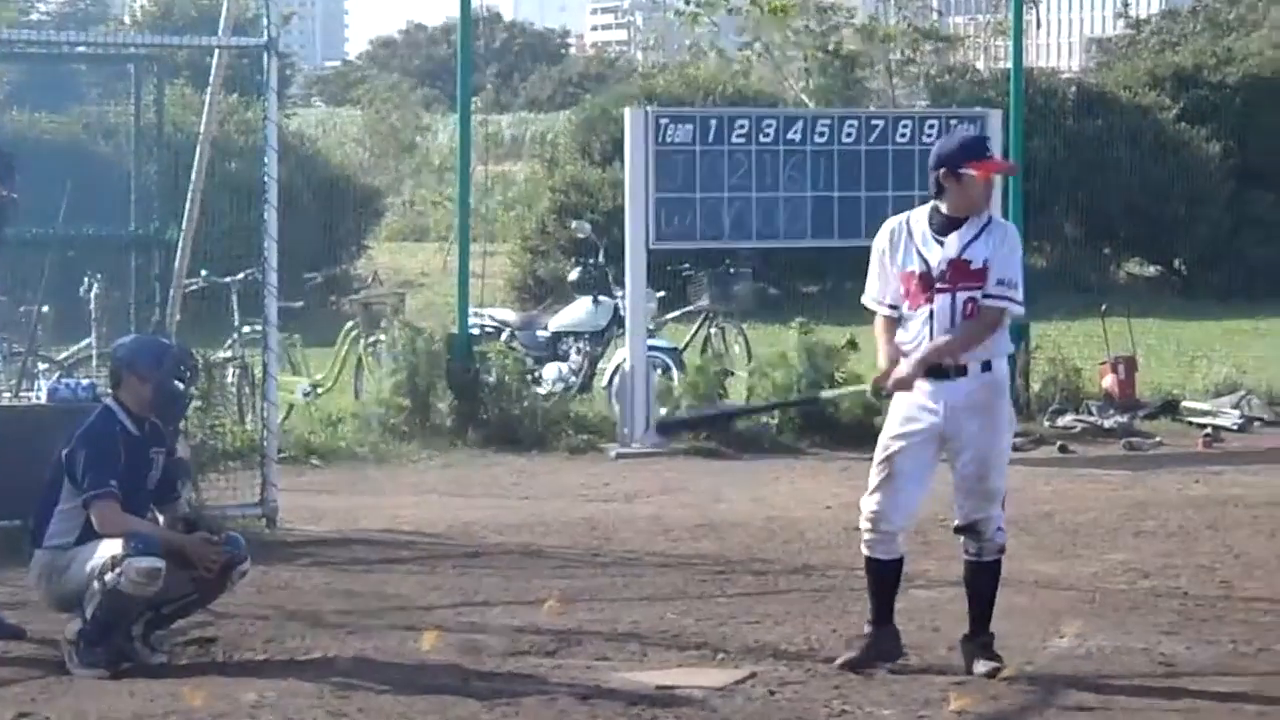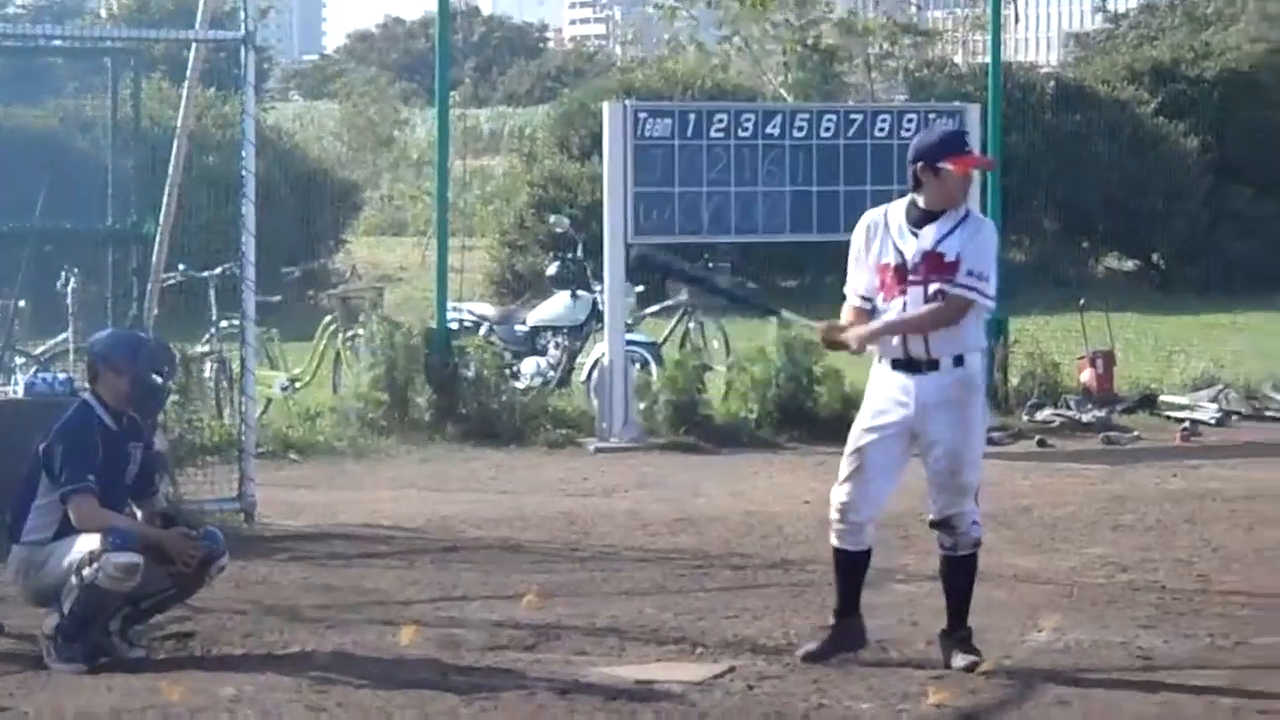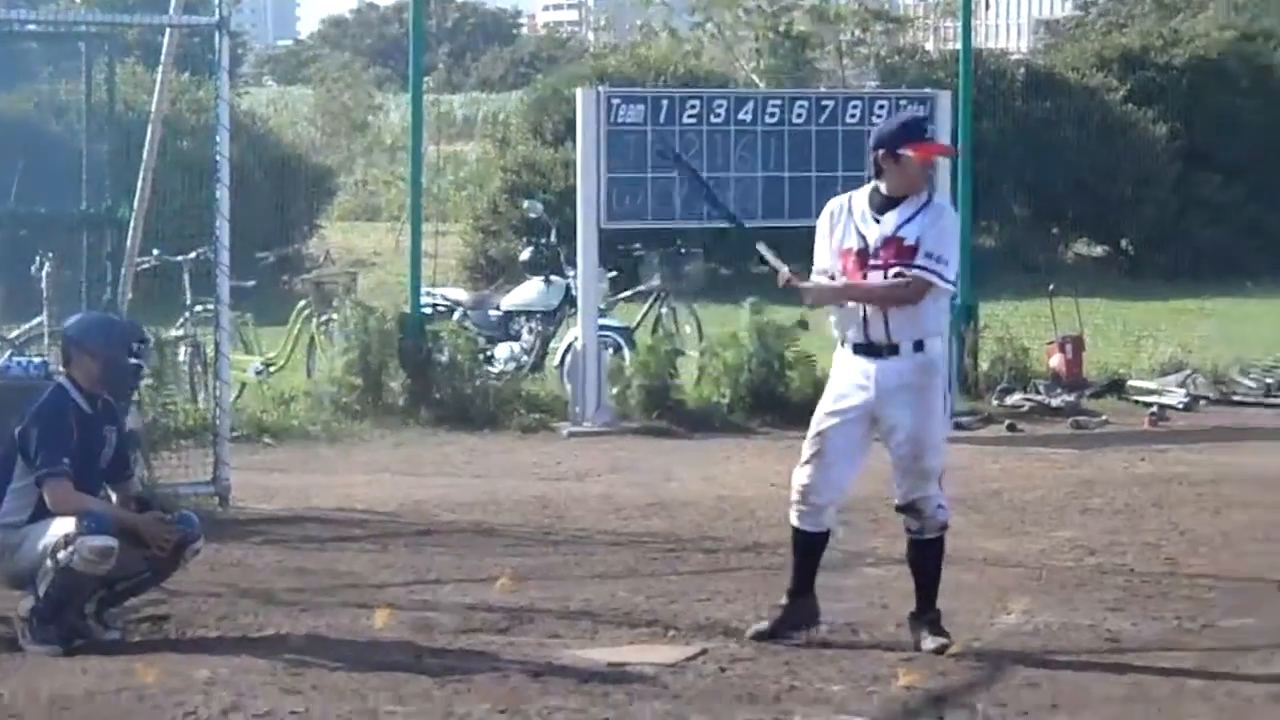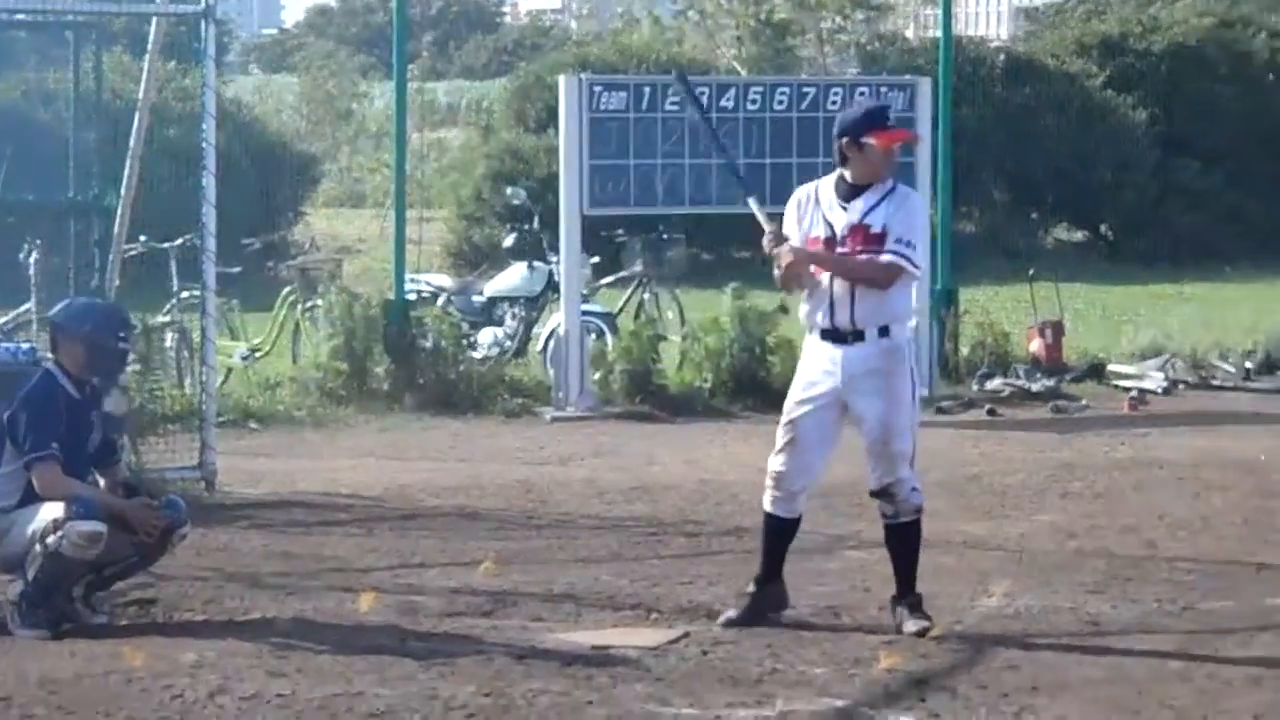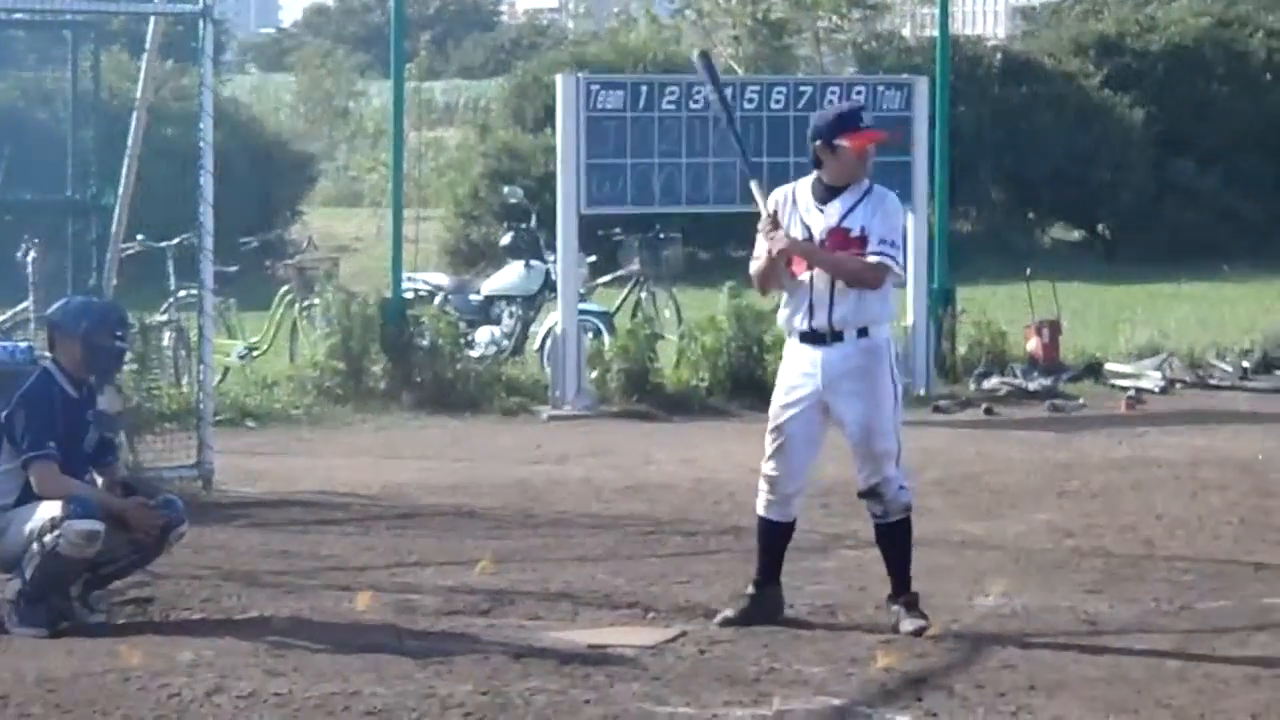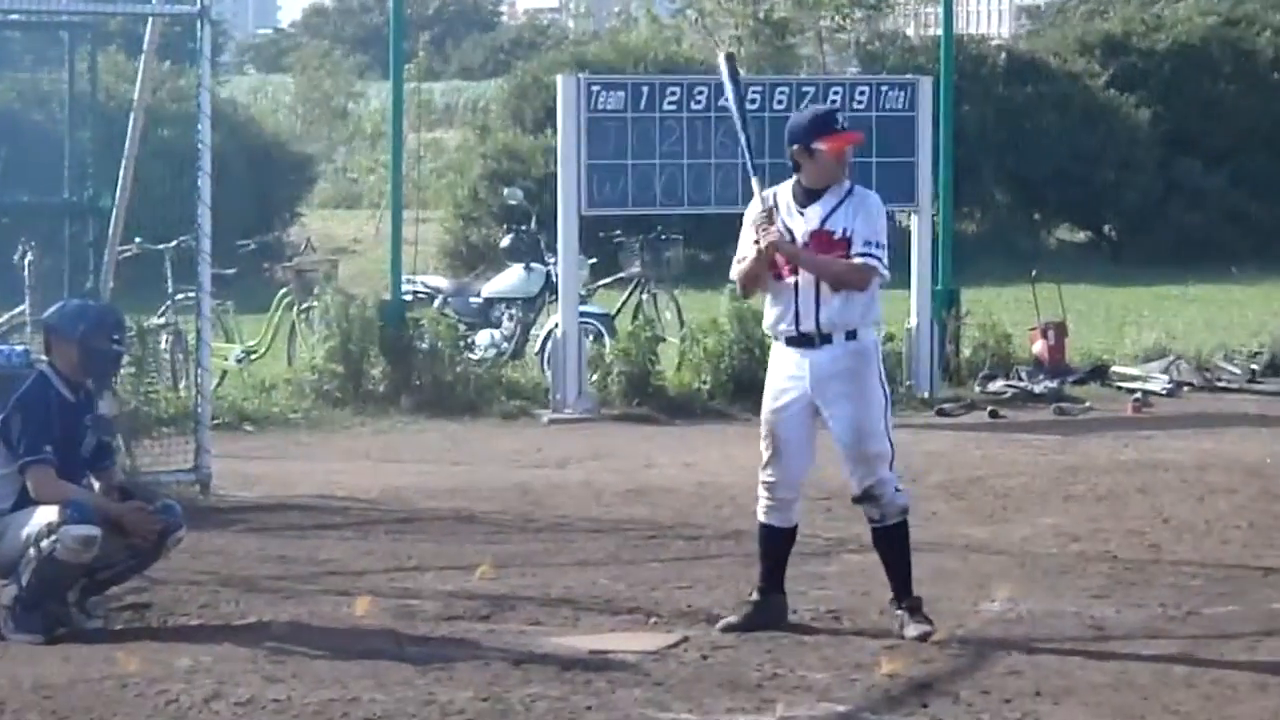
dt=0.1s
person 1, frame 1
left shoulder: (1000, 236)
right shoulder: (897, 234)
left elbow: (989, 320)
right elbow: (886, 314)
left wrist: (922, 361)
right wrist: (891, 364)
left hip: (979, 388)
right hip: (915, 391)
left knee: (983, 518)
right knee: (883, 512)
left ankle: (978, 638)
right ankle: (881, 632)
person 1, frame 2
left shoulder: (976, 231)
right shoulder: (875, 226)
left elbow: (954, 309)
right elbow: (862, 303)
left wrist: (877, 329)
right wrist: (849, 327)
left hip: (952, 383)
right hip: (890, 381)
left knee: (957, 512)
right knee: (852, 503)
left ankle: (957, 633)
right ankle: (846, 623)
person 1, frame 3
left shoulder: (938, 217)
right shoulder: (840, 212)
left elbow: (913, 291)
right elbow: (823, 285)
left wrist: (838, 291)
right wrist: (806, 287)
left hip: (914, 368)
right hip: (852, 366)
left knee: (922, 496)
right knee: (814, 484)
left ankle: (925, 615)
right ankle: (800, 602)
person 1, frame 4
left shoulder: (904, 204)
right shoulder: (806, 200)
left elbow: (886, 275)
right elbow: (786, 282)
left wrist: (816, 256)
right wrist: (788, 259)
left hip: (880, 352)
right hip: (821, 352)
left knee: (895, 479)
right knee: (786, 474)
left ankle: (906, 599)
right ankle: (767, 588)
person 1, frame 5
left shoulder: (881, 204)
right shoulder: (785, 201)
left elbow: (874, 275)
right elbow: (763, 284)
left wrist: (809, 251)
right wrist: (772, 255)
left hip: (862, 353)
right hip: (803, 354)
left knee: (884, 479)
right knee: (779, 478)
left ankle: (902, 597)
right ankle: (766, 591)
person 1, frame 6
left shoulder: (864, 205)
right shoulder: (765, 207)
left elbow: (862, 277)
right elbow: (745, 287)
left wrist: (794, 252)
right wrist: (760, 252)
left hip: (849, 355)
right hip: (788, 358)
left knee: (876, 481)
right knee: (777, 484)
left ankle: (905, 603)
right ankle: (769, 598)
person 2, frame 1
left shoulder: (155, 433)
right shoulder: (100, 432)
left elbow: (174, 510)
right elbow: (107, 520)
left wrist: (197, 538)
right wrist: (183, 544)
left hip: (120, 556)
right hip: (61, 566)
left knee: (229, 554)
right knee: (143, 556)
left ankle: (132, 631)
right ankle: (85, 639)
person 2, frame 2
left shoulder: (133, 428)
right shoulder: (78, 427)
left elbow: (151, 504)
right elbow: (85, 515)
left wrist: (174, 533)
right wrist: (160, 538)
left hip: (99, 549)
right hip: (41, 559)
left knee: (208, 549)
right knee: (122, 550)
left ankle: (109, 625)
right ankle: (62, 633)
person 2, frame 3
left shoulder: (107, 411)
right shoulder: (53, 410)
left elbow: (126, 487)
right elbow: (61, 499)
left wrist: (149, 516)
right wrist: (136, 523)
left hip: (77, 531)
left knee: (183, 532)
right knee: (96, 533)
left ankle: (85, 608)
right ankle: (39, 615)
person 2, frame 4
left shoulder: (94, 396)
right shoulder: (41, 395)
left elbow: (113, 472)
right elbow: (48, 483)
left wrist: (134, 501)
right wrist: (124, 509)
left hip: (69, 516)
left knee: (169, 517)
right knee: (85, 519)
left ankle: (73, 592)
person 2, frame 5
left shoulder: (91, 394)
right shoulder: (39, 394)
left elbow: (110, 471)
right elbow: (46, 482)
left wrist: (131, 498)
right wrist: (121, 508)
left hip: (66, 516)
left knee: (167, 516)
right knee: (83, 518)
left ankle: (71, 591)
person 2, frame 6
left shoulder: (88, 399)
right shoulder: (36, 398)
left elbow: (107, 475)
right elbow: (42, 486)
left wrist: (126, 501)
right wrist: (118, 513)
left hip: (62, 518)
left knee: (165, 520)
right knee: (80, 522)
left ankle: (64, 597)
